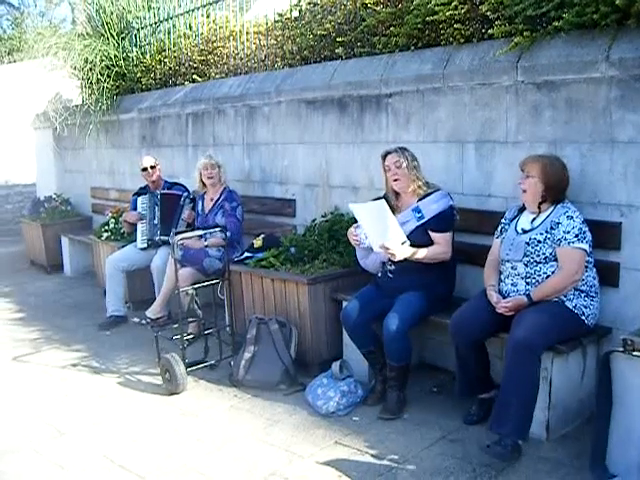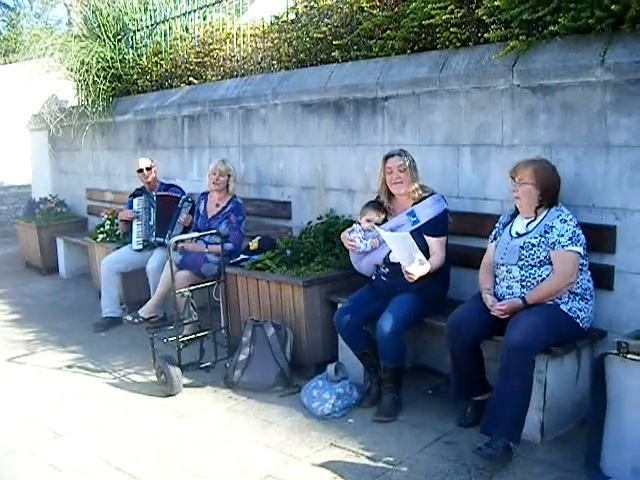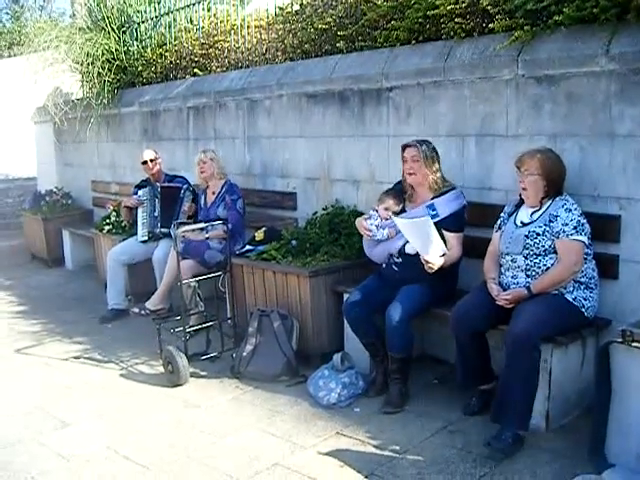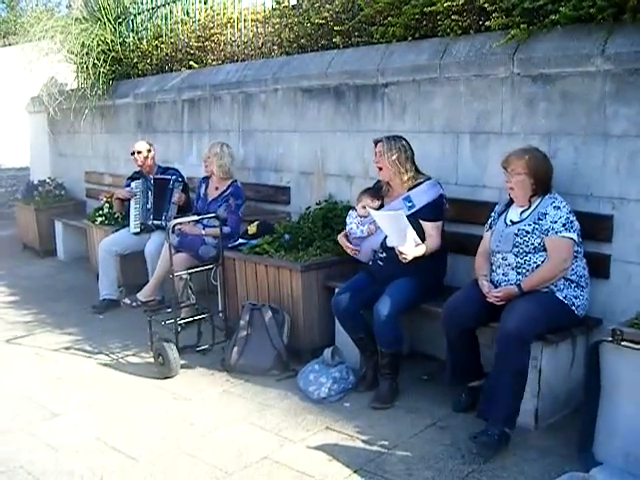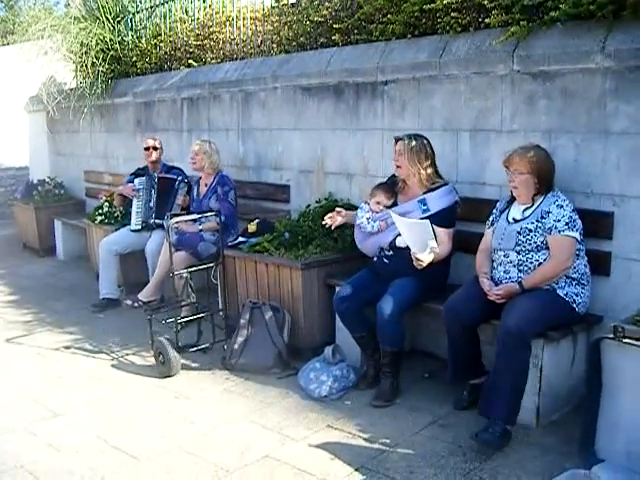
dt=1s
person 1, frame 1
left shoulder: (567, 218)
right shoulder: (513, 215)
left elbow: (572, 274)
right elbow: (493, 259)
left wrist: (527, 299)
right wrist: (492, 291)
left hip: (560, 302)
right hip: (509, 298)
left knee: (522, 341)
right knee: (462, 323)
left ankle: (511, 434)
right ankle: (485, 392)
person 1, frame 2
left shoulder: (561, 222)
right shoulder: (507, 221)
left elbow: (565, 278)
right elbow: (488, 264)
left wrist: (521, 302)
right wrist: (487, 294)
left hip: (555, 306)
right hip: (502, 302)
left knee: (517, 344)
right knee: (458, 326)
left ankle: (503, 437)
right ankle: (479, 395)
person 1, frame 3
left shoulder: (565, 211)
right shoulder: (512, 209)
left elbow: (570, 266)
right elbow: (493, 253)
left wrist: (526, 291)
right wrist: (492, 283)
left hip: (560, 295)
right hip: (508, 290)
left knee: (521, 333)
right knee: (463, 315)
left ankle: (514, 427)
right ankle: (485, 384)
person 1, frame 4
left shoulder: (555, 209)
right shoulder: (502, 209)
left elbow: (560, 263)
right elbow: (484, 251)
left wrist: (517, 289)
right wrist: (484, 280)
left hip: (551, 292)
right hip: (500, 288)
left knee: (512, 330)
right knee: (454, 311)
left ankle: (500, 424)
right ankle: (474, 381)
person 1, frame 5
left shoulder: (557, 207)
right shoulder: (504, 206)
left elbow: (562, 262)
right elbow: (484, 249)
left wrist: (518, 287)
right wrist: (485, 278)
left hip: (551, 290)
right hip: (500, 286)
left knee: (513, 328)
right knee: (455, 309)
left ankle: (501, 421)
right ankle: (475, 379)
person 2, frame 1
left shoulder: (435, 202)
right shoulder: (387, 202)
left elbow: (444, 251)
left wrist: (407, 252)
right wrist: (356, 234)
left hip: (426, 286)
right hip: (388, 282)
left knee: (393, 325)
right knee: (350, 315)
left ankle: (396, 390)
right ankle: (381, 376)
person 2, frame 2
left shoulder: (430, 206)
right shoulder: (382, 203)
left elbow: (438, 255)
left wrist: (422, 269)
right wrist: (348, 235)
left hip: (420, 288)
right hip: (383, 284)
left knee: (387, 327)
right knee: (343, 319)
left ankle: (391, 392)
right ankle: (376, 377)
person 2, frame 3
left shoulder: (448, 200)
right shoulder: (399, 191)
left elbow: (455, 249)
left wrist: (440, 261)
right wrist: (362, 221)
left hip: (429, 278)
right hip: (391, 273)
left knee: (396, 315)
right knee: (352, 307)
left ankle: (399, 383)
right ankle: (382, 367)
person 2, frame 4
left shoulder: (425, 191)
right shoulder: (380, 189)
left elbow: (434, 239)
left wrist: (416, 250)
right wrist: (345, 235)
left hip: (417, 272)
right hip: (380, 268)
left knee: (384, 310)
right knee: (341, 302)
left ankle: (389, 379)
right ankle: (371, 362)
person 2, frame 5
left shoulder: (439, 195)
right shoulder: (394, 184)
left elbow: (445, 244)
left wrist: (430, 257)
right wrist: (347, 216)
left hip: (419, 272)
right hip: (384, 266)
left knee: (387, 308)
right knee: (343, 299)
left ankle: (390, 377)
right ankle: (372, 360)
person 3, frame 1
left shoulder: (177, 190)
right shoulder: (139, 196)
left elbow: (193, 213)
right elbow: (128, 229)
left wrist: (191, 217)
right wrist: (126, 217)
left knee: (158, 264)
right knee: (113, 262)
right ankle: (116, 313)
person 3, frame 2
left shoulder: (173, 191)
right shoulder: (135, 196)
left elbow: (191, 214)
right elbow: (124, 229)
left wrist: (188, 220)
right wrist: (122, 217)
left hip: (166, 245)
left knee: (153, 266)
right knee: (107, 264)
right ankle: (112, 314)
person 3, frame 3
left shoulder: (178, 182)
right shoulder: (141, 187)
left elbow: (196, 206)
right elbow: (127, 218)
left wrist: (191, 209)
right wrist: (126, 204)
left knee: (159, 257)
right knee: (114, 255)
right ankle: (118, 306)
person 3, frame 4
left shoulder: (171, 174)
right shoulder: (134, 179)
left elbow: (187, 203)
right elbow: (120, 209)
left wrist: (182, 200)
right wrist: (117, 196)
left knee: (151, 249)
right knee: (106, 246)
right ankle: (110, 296)
person 3, frame 5
left shoulder: (175, 173)
right shoulder: (137, 176)
right elbow: (119, 203)
right wrist: (120, 190)
left knee: (152, 248)
right knee: (106, 245)
right ankle: (110, 295)
person 4, frame 1
left shoulder: (230, 197)
right shoulder: (200, 199)
left elbow: (233, 235)
left wrist: (202, 243)
right wrist: (192, 241)
left hip: (224, 254)
right hip: (204, 251)
left knee: (177, 256)
right knee: (184, 274)
left ankle: (159, 308)
right ankle: (194, 325)
person 4, frame 2
left shoulder: (235, 206)
right shoulder: (203, 198)
left elbow: (234, 246)
right elbow: (195, 230)
left wrist: (203, 248)
right wrist: (188, 243)
left hip: (220, 259)
right hip: (199, 254)
left knee: (175, 260)
right knee: (181, 276)
left ankle: (152, 307)
person 4, frame 3
left shoulder: (231, 189)
right shoulder: (203, 194)
left elbow: (234, 226)
left wrist: (204, 236)
right wrist: (193, 234)
left hip: (226, 247)
right hip: (207, 245)
left knee: (178, 249)
right knee: (185, 266)
left ankle: (159, 300)
person 4, frame 4
left shoulder: (234, 190)
right shoulder: (204, 182)
left elbow: (232, 229)
right elbow: (196, 213)
left wrist: (200, 231)
right wrist: (188, 225)
left hip: (218, 242)
right hip: (198, 237)
left knee: (172, 242)
right knee: (178, 258)
left ankle: (150, 291)
person 4, frame 5
left shoulder: (222, 181)
right shoulder: (196, 184)
left elbow: (227, 219)
left wrist: (197, 228)
right wrist: (185, 224)
left hip: (218, 238)
right hip: (199, 236)
left knee: (171, 241)
right knee: (178, 257)
left ankle: (151, 292)
